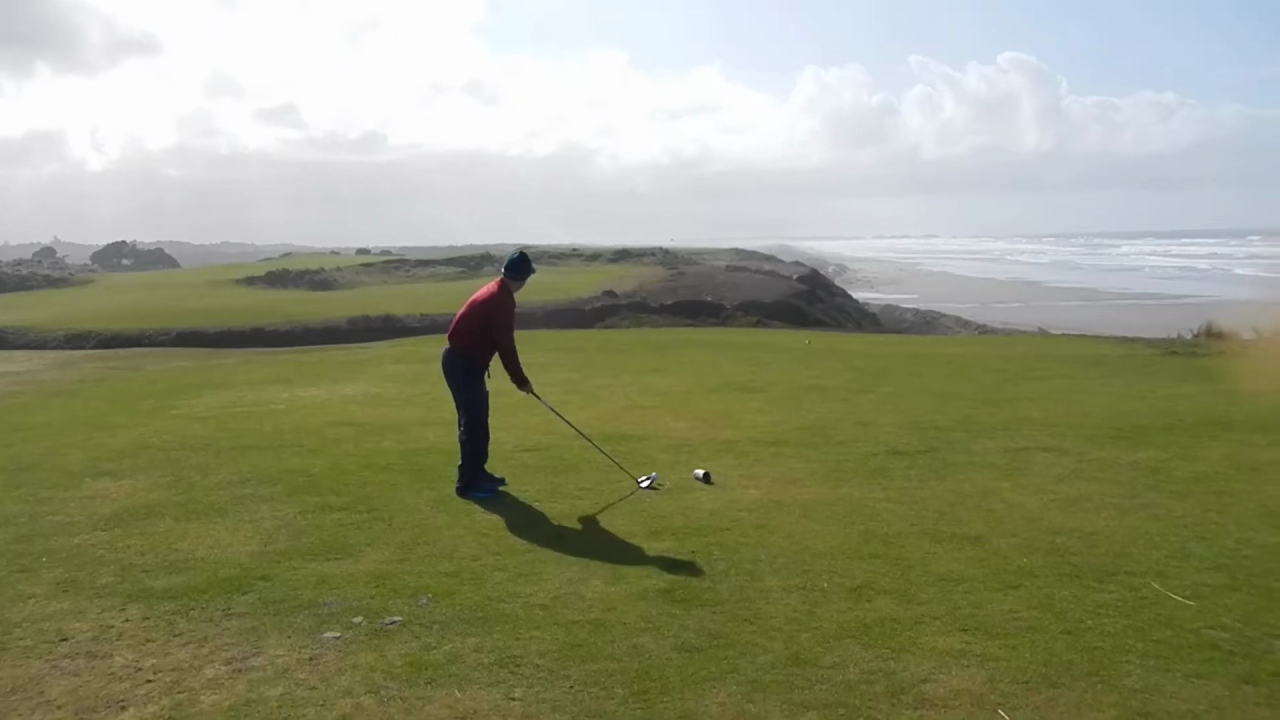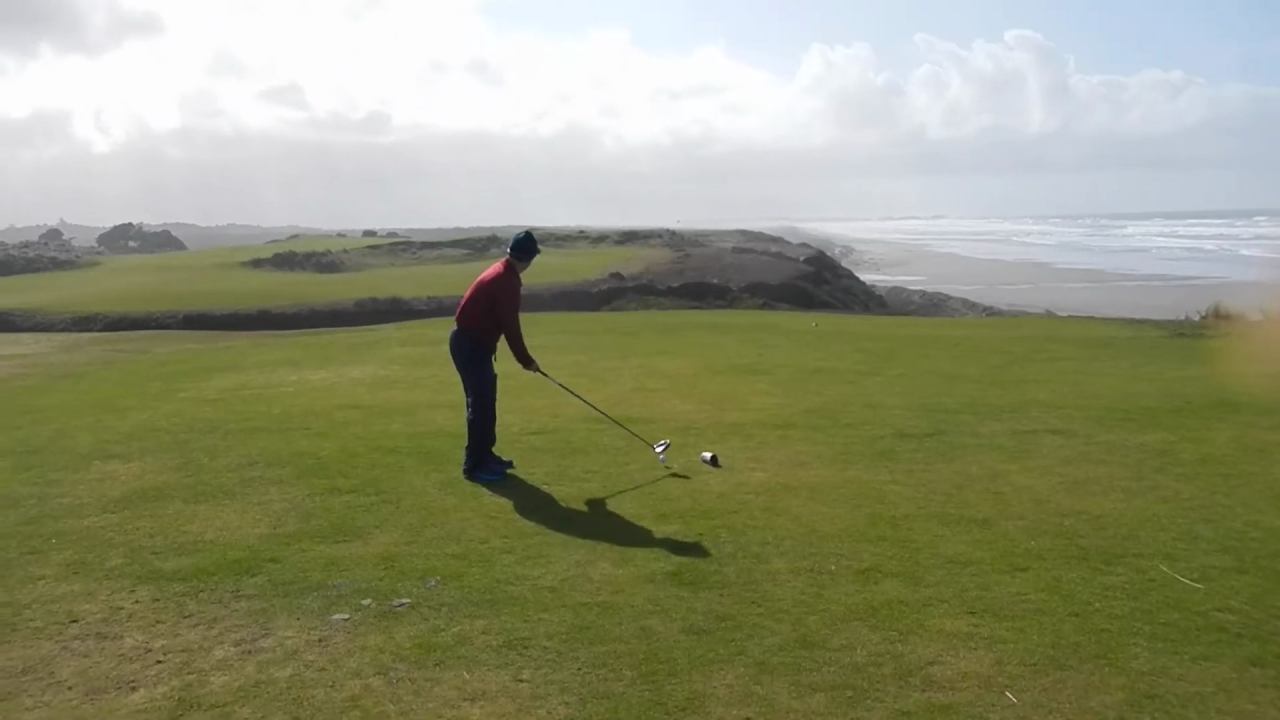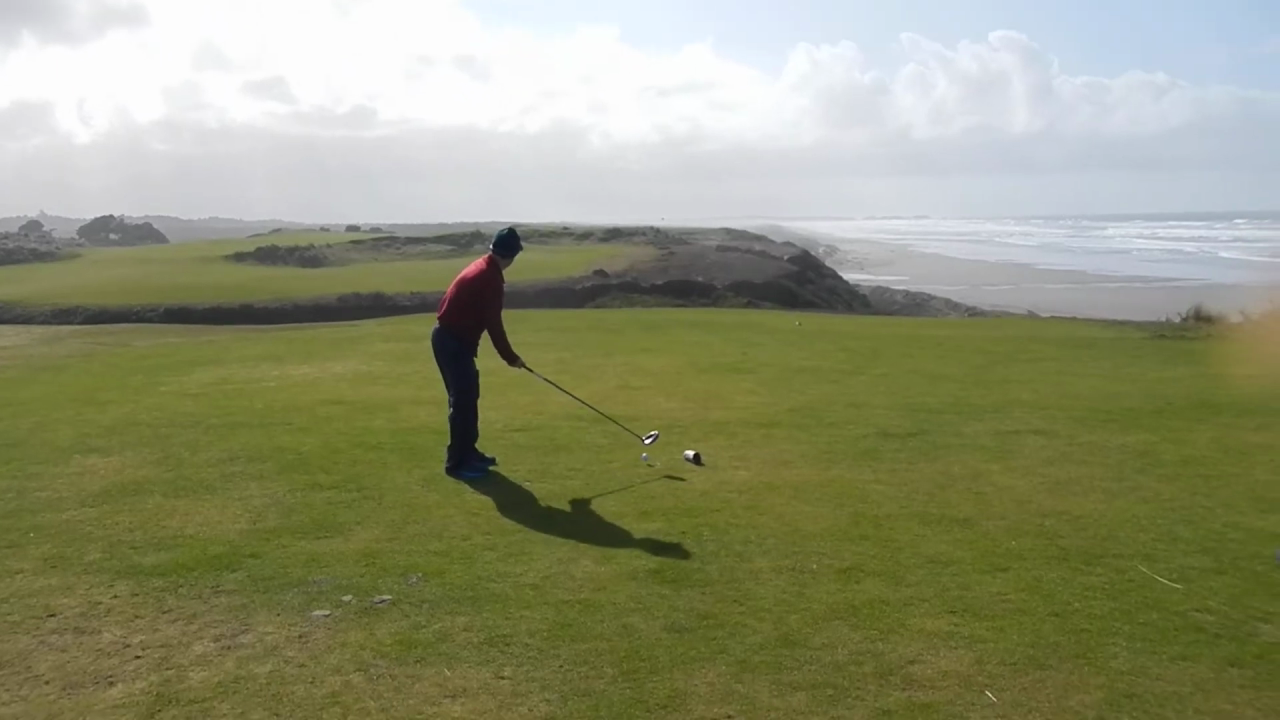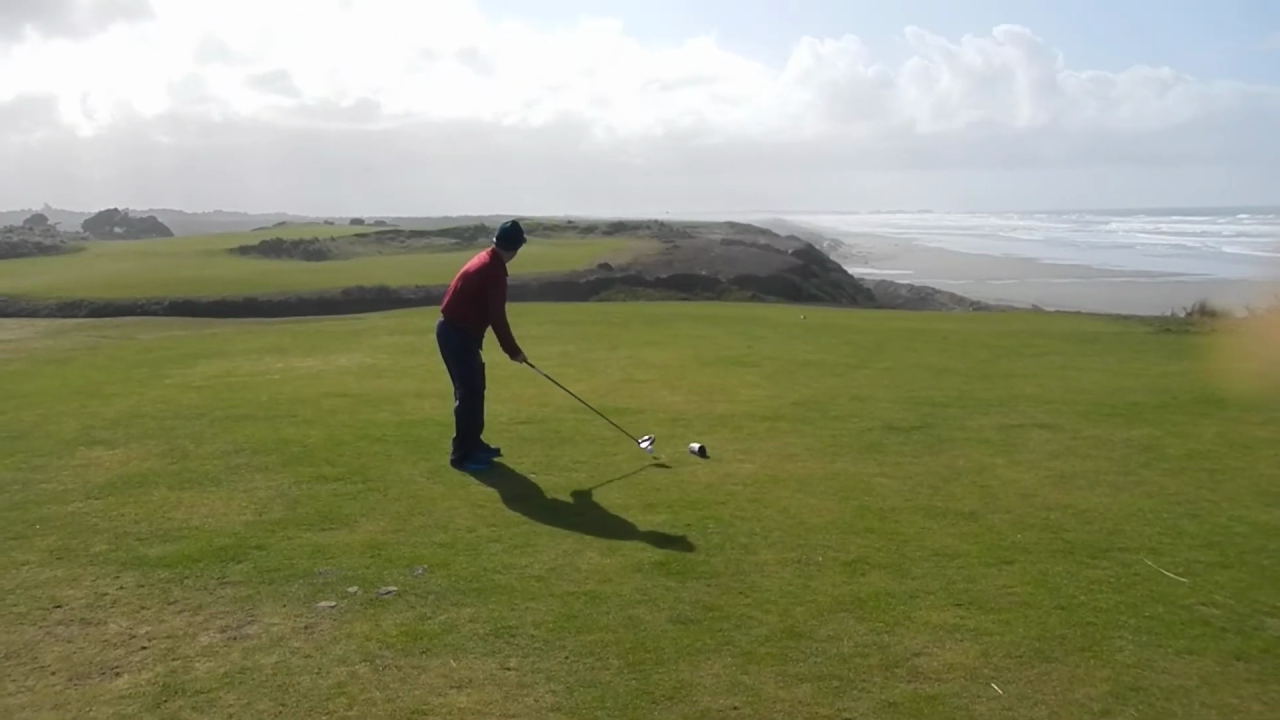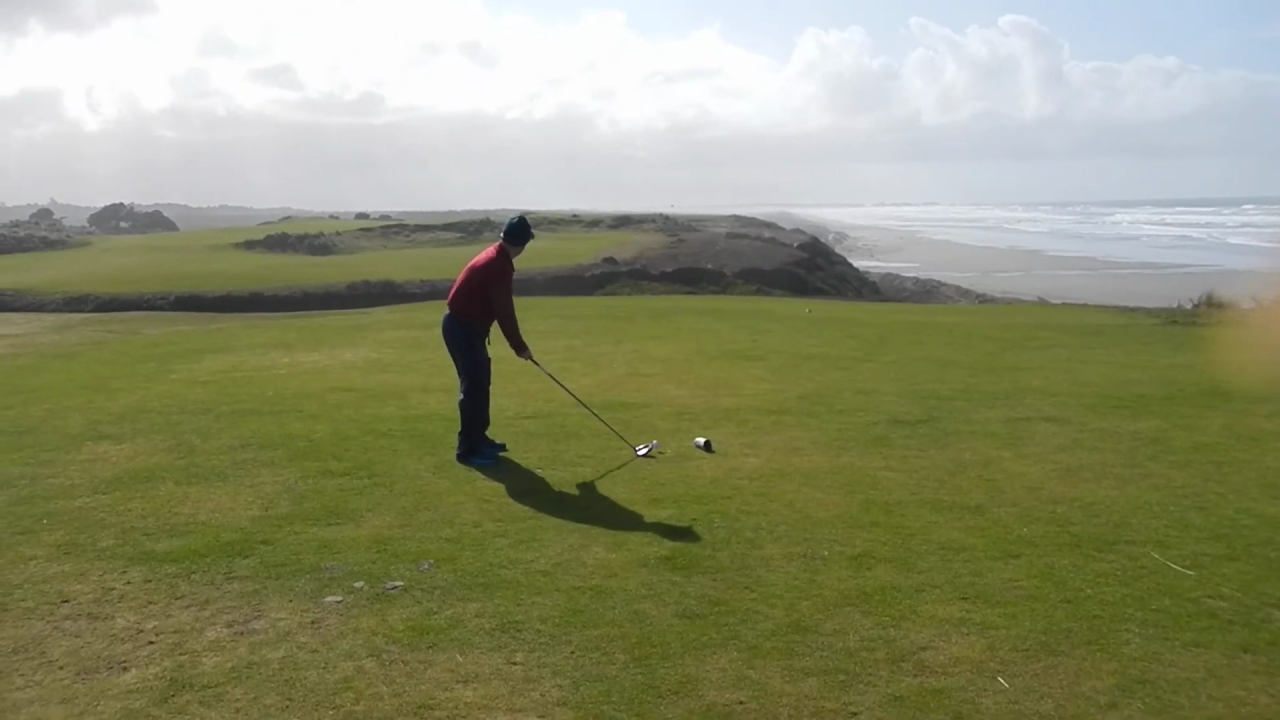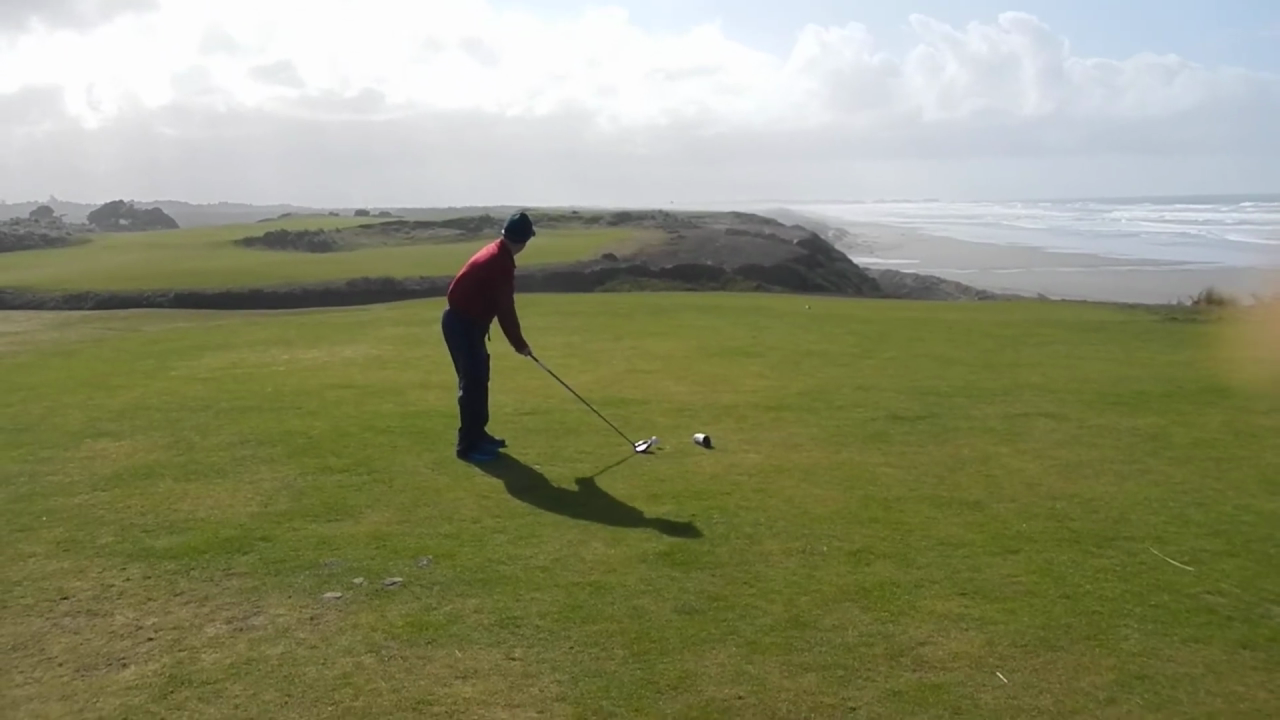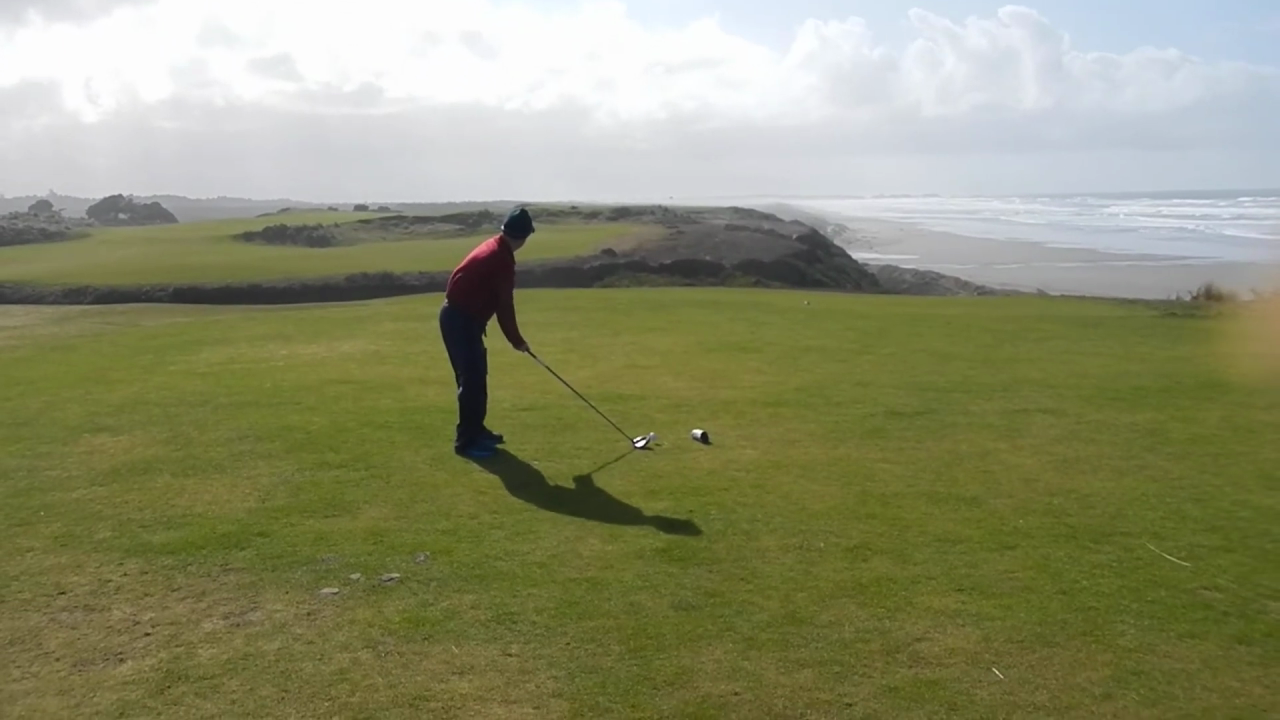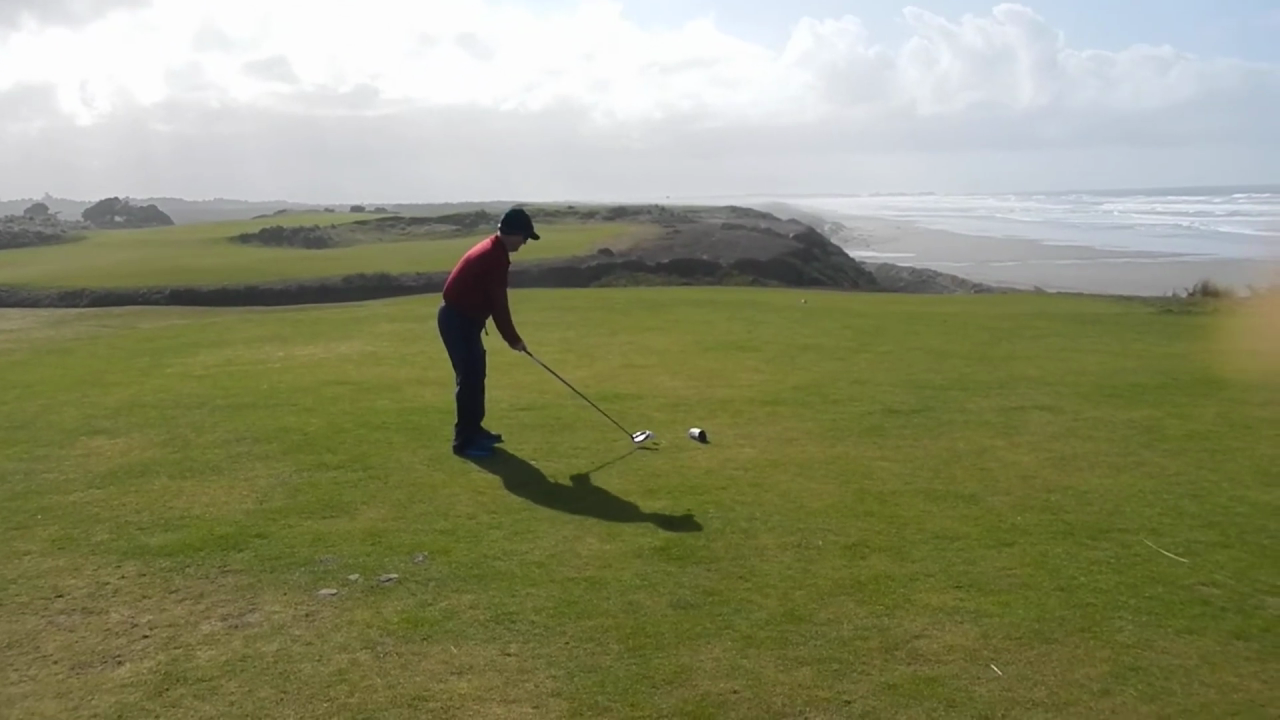
dt=0.3s
person 1, frame 1
left shoulder: (495, 292)
right shoulder: (501, 300)
left elbow: (501, 342)
right elbow: (506, 346)
left wrist: (517, 378)
right wrist: (521, 380)
left hip: (465, 358)
right hip: (462, 361)
left knee: (478, 418)
right knee: (473, 421)
left ankle: (478, 472)
right ankle: (467, 482)
person 1, frame 2
left shoulder: (501, 272)
right shoulder: (506, 280)
left elbow: (504, 322)
right elbow: (510, 326)
left wrist: (523, 357)
right wrist: (525, 359)
left hip: (472, 340)
right hip: (470, 343)
left knee: (485, 399)
right knee: (481, 402)
left ankle: (485, 455)
right ankle: (474, 464)
person 1, frame 3
left shoulder: (482, 268)
right shoulder: (489, 278)
left elbow: (485, 319)
right elbow: (494, 324)
left wrist: (507, 354)
right wrist: (510, 356)
left hip: (453, 336)
right hip: (453, 340)
left knee: (468, 396)
right knee: (463, 399)
left ankle: (468, 452)
right ankle: (456, 461)
person 1, frame 4
left shoulder: (486, 261)
right shoulder: (492, 271)
left elbow: (489, 313)
right elbow: (497, 317)
left wrist: (509, 348)
right wrist: (513, 350)
left hip: (458, 330)
right hip: (457, 333)
left knee: (474, 388)
right knee: (469, 392)
left ankle: (473, 443)
right ankle: (462, 454)
person 1, frame 5
left shoulder: (495, 257)
right shoulder: (498, 265)
left elbow: (503, 307)
right elbow: (503, 311)
left wrist: (517, 343)
right wrist: (519, 346)
left hip: (467, 324)
right hip: (462, 326)
left knee: (480, 382)
right knee: (473, 386)
left ankle: (479, 438)
right ankle: (467, 448)
person 1, frame 6
left shoulder: (496, 253)
right shoulder: (500, 263)
left elbow: (502, 305)
right elbow: (505, 309)
left wrist: (517, 340)
right wrist: (519, 343)
left hip: (465, 320)
right hip: (462, 323)
left knee: (479, 378)
right knee: (472, 382)
left ankle: (477, 433)
right ankle: (467, 444)
person 1, frame 7
left shoulder: (493, 248)
right shoulder: (501, 259)
left elbow: (497, 301)
right elbow: (505, 305)
left wrist: (514, 338)
right wrist: (517, 340)
left hip: (461, 315)
right hip: (461, 319)
left knee: (476, 375)
right knee: (472, 379)
left ankle: (476, 429)
right ankle: (466, 440)
person 1, frame 8
left shoulder: (491, 250)
right shoulder: (495, 257)
left elbow: (493, 301)
right elbow: (499, 304)
left wrist: (510, 337)
right wrist: (513, 339)
left hip: (461, 316)
right hip: (458, 319)
left knee: (475, 374)
right knee: (469, 378)
left ankle: (474, 429)
right ankle: (464, 440)
